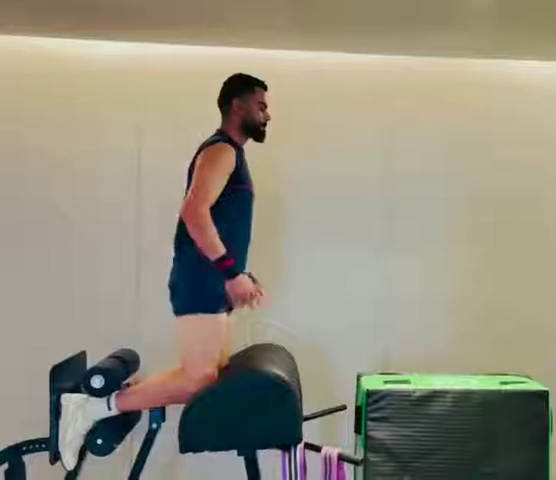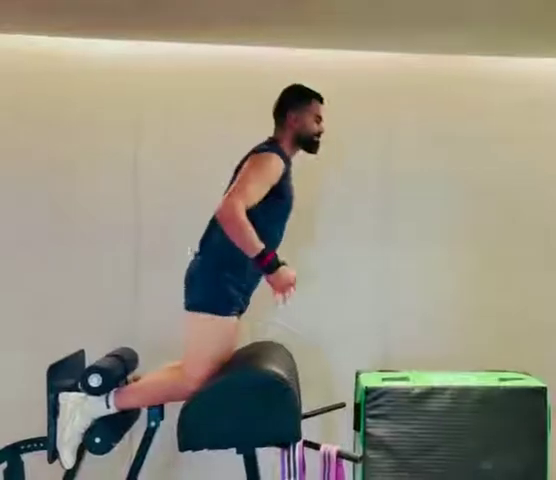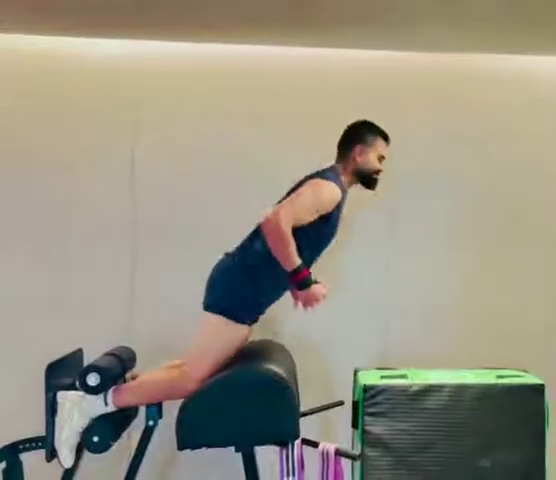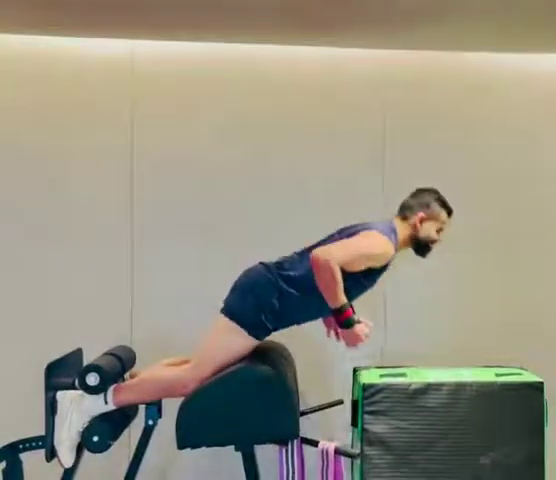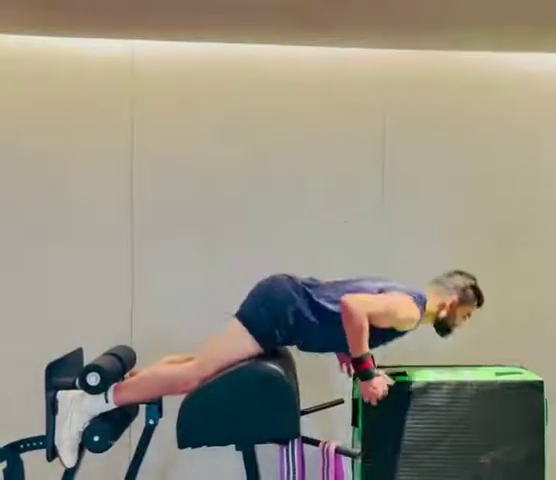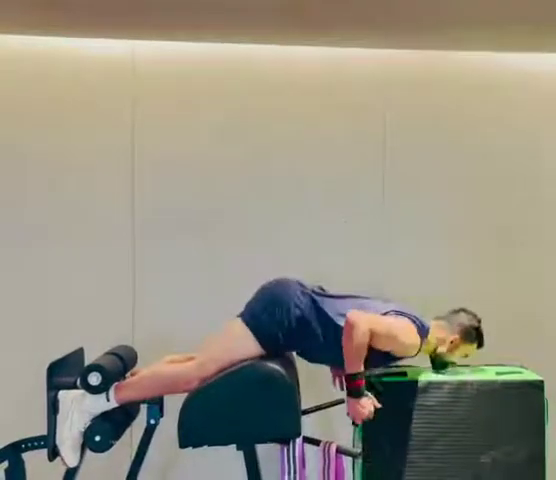
dt=0.4s
person 1, frame 1
left shoulder: (231, 154)
right shoulder: (221, 150)
right elbow: (194, 211)
left wrist: (234, 275)
right wrist: (232, 271)
left hip: (214, 283)
right hip: (202, 282)
left knee: (205, 375)
right knee: (199, 382)
left ankle: (116, 394)
right ankle: (94, 407)
person 1, frame 2
left shoulder: (276, 161)
right shoulder: (271, 159)
right elbow: (230, 211)
left wrist: (268, 267)
right wrist: (272, 264)
left hip: (228, 283)
right hip: (218, 282)
left knee: (209, 372)
right knee: (195, 379)
left ankle: (108, 391)
right ankle: (93, 405)
person 1, frame 3
left shoulder: (329, 186)
right shoulder: (330, 189)
right elbow: (274, 223)
left wrist: (296, 278)
right wrist: (302, 279)
left hip: (242, 286)
right hip: (240, 288)
left knee: (194, 370)
right knee: (192, 379)
right ankle: (90, 404)
person 1, frame 4
left shoulder: (376, 235)
right shoulder: (384, 245)
right elbow: (324, 260)
left wrist: (327, 308)
right wrist: (346, 318)
left hip: (262, 292)
right hip: (261, 299)
left knee: (194, 369)
right knee: (192, 379)
left ankle: (105, 385)
right ankle: (90, 404)
person 1, frame 5
left shoulder: (406, 300)
right shoulder: (412, 312)
right elbow: (354, 307)
left wrist: (343, 346)
right wrist: (366, 371)
left hip: (283, 297)
right hip: (278, 307)
left knee: (199, 364)
right knee: (195, 375)
left ankle: (103, 384)
right ankle: (90, 402)
person 1, frame 6
left shoulder: (406, 321)
right shoulder: (411, 337)
right elbow: (356, 324)
left wrist: (339, 365)
right wrist: (356, 390)
left hip: (288, 300)
right hip: (282, 310)
left knee: (200, 363)
right knee: (196, 374)
left ankle: (118, 378)
right ankle: (91, 402)
